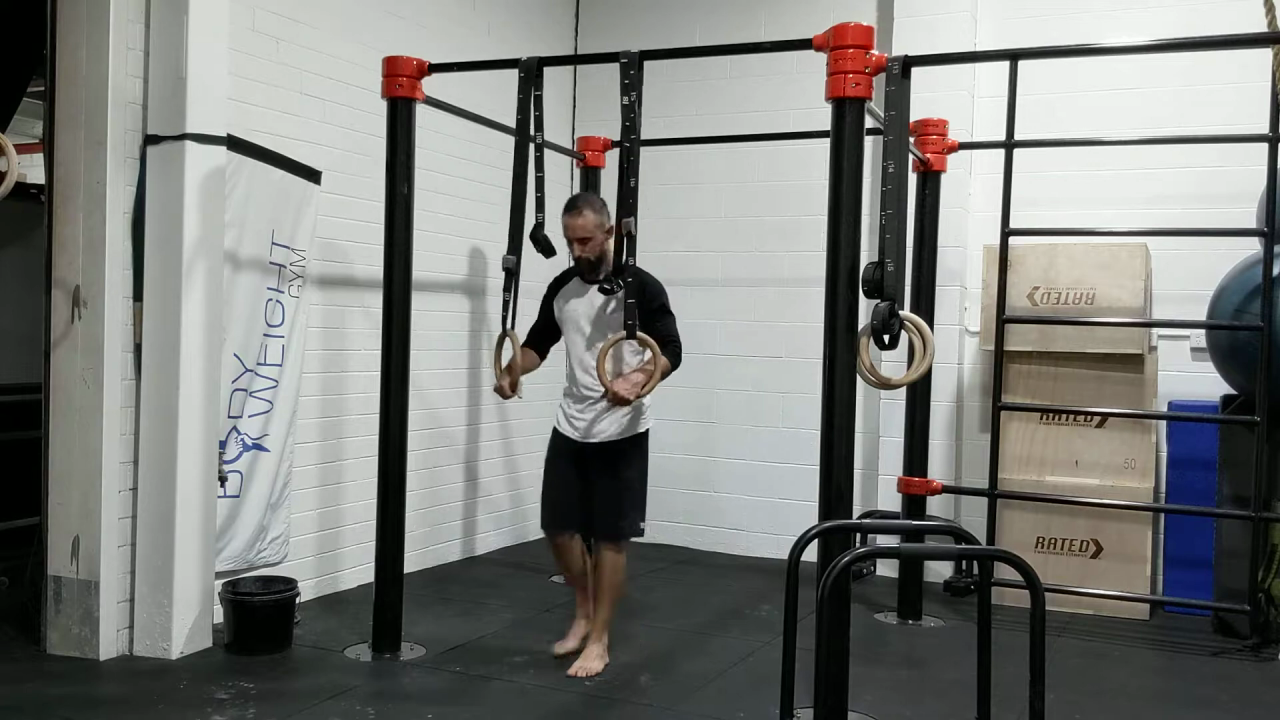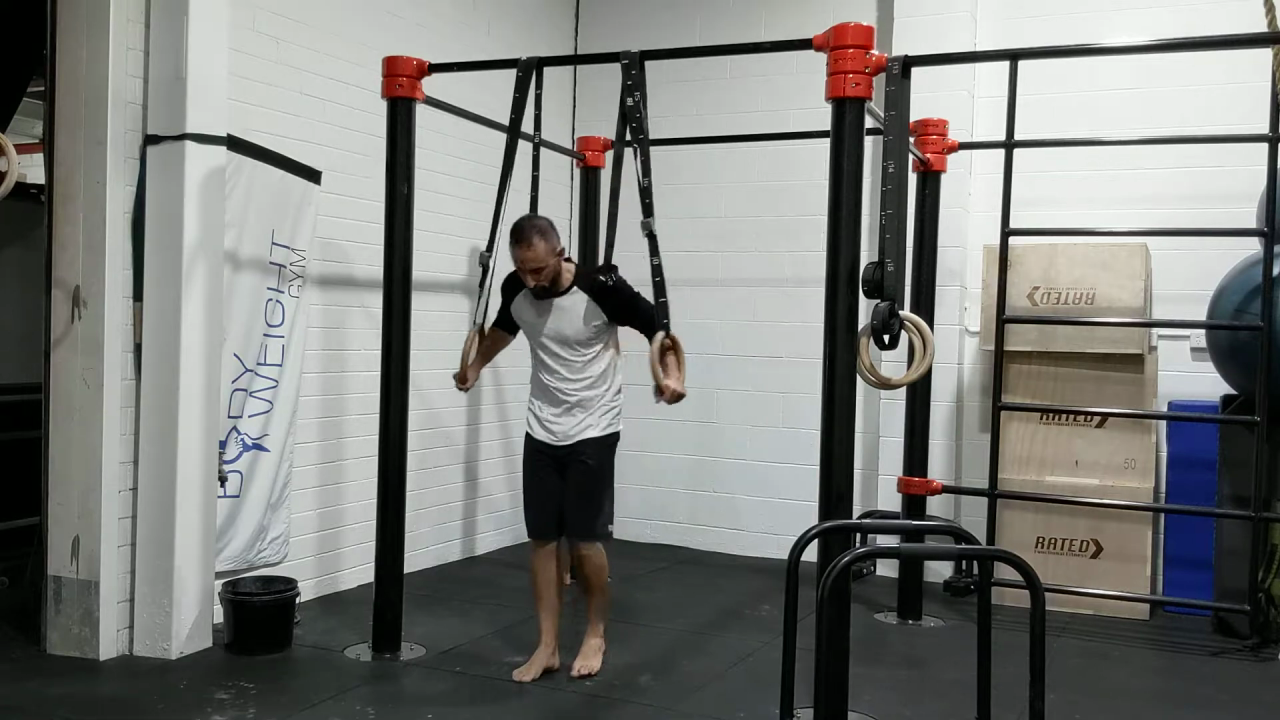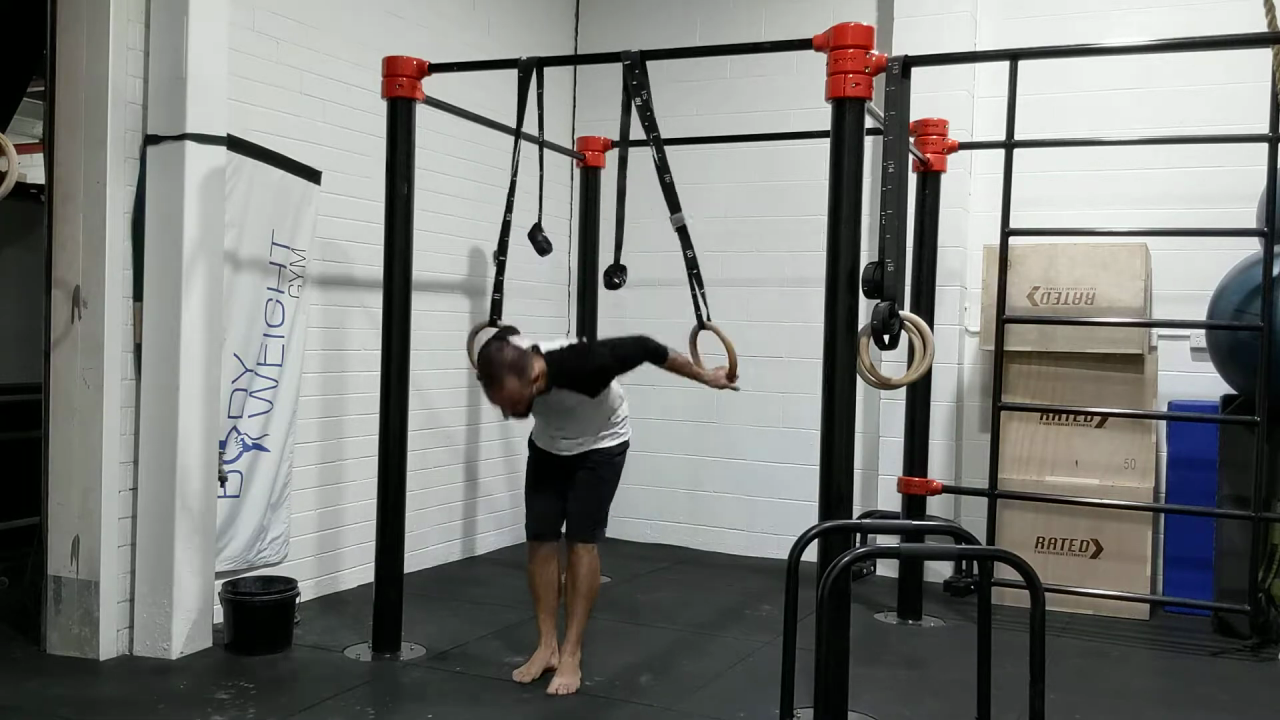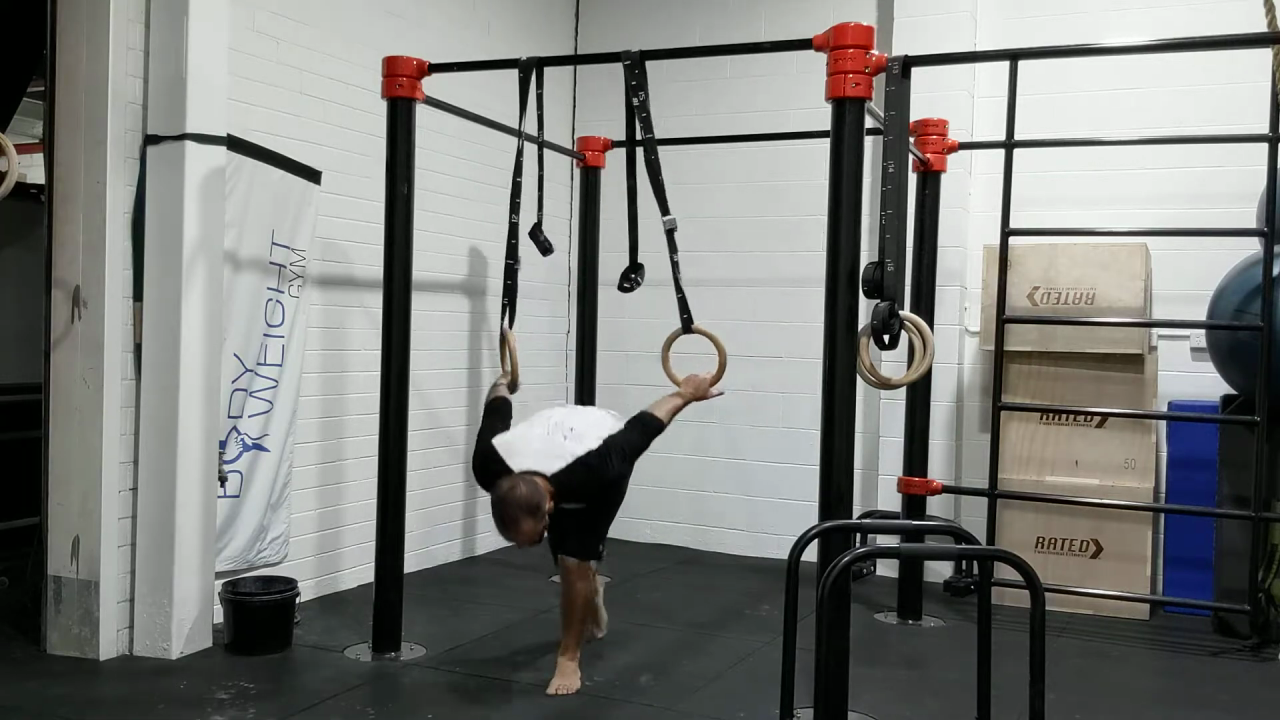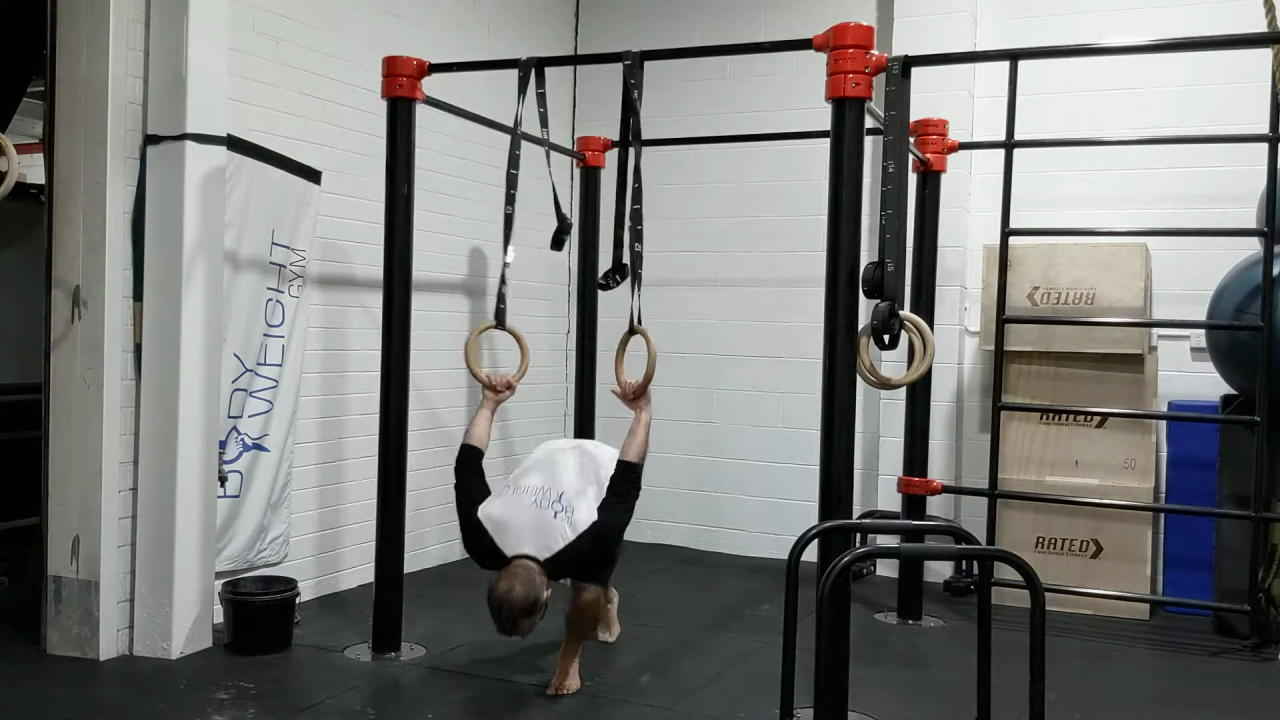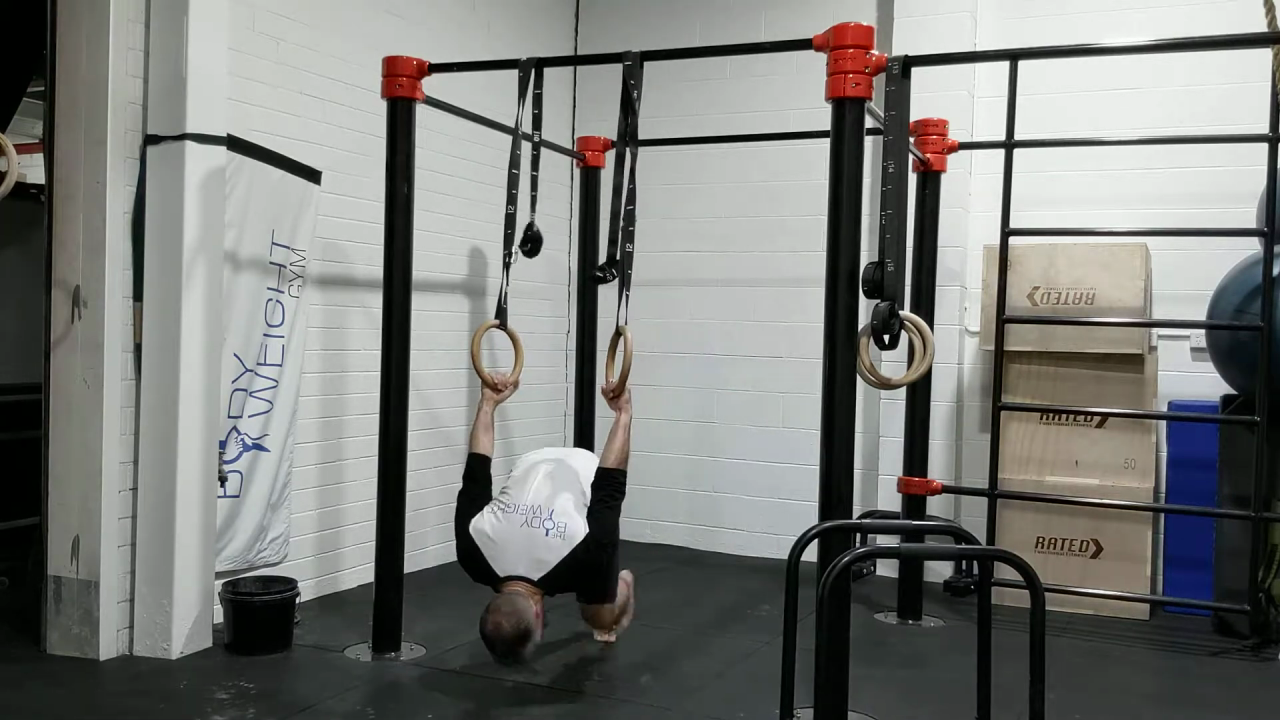
dt=0.5s
person 1, frame 1
left shoulder: (641, 288)
right shoulder: (561, 288)
left elbow: (670, 350)
right elbow: (538, 342)
left wrist: (637, 377)
right wrist: (511, 371)
left hip: (621, 433)
right hip: (570, 429)
left knee: (610, 538)
right knee: (557, 527)
left ankle: (598, 639)
right ankle: (585, 613)
person 1, frame 2
left shoulder: (602, 289)
right shoulder: (515, 290)
left elbow: (653, 325)
left wrist: (670, 376)
right wrist: (476, 365)
left hip: (594, 432)
right hip: (541, 433)
left knee: (585, 538)
right knee: (542, 538)
left ankle: (594, 636)
right ankle: (547, 646)
person 1, frame 3
left shoulder: (584, 366)
right shoulder: (501, 361)
left elbow: (647, 349)
right elbow: (508, 334)
left wrist: (705, 376)
left hip: (601, 444)
right hip: (547, 445)
left knee: (582, 542)
right knee: (540, 540)
left ankle: (571, 656)
right ankle: (547, 647)
person 1, frame 4
left shoulder: (597, 477)
right shoulder: (488, 470)
left elbow: (641, 428)
right elbow: (496, 409)
left wrist: (688, 393)
right wrist: (501, 384)
left hip: (608, 447)
left knee: (574, 561)
right knee: (569, 551)
left ankle: (568, 659)
right ankle: (591, 595)
person 1, frame 5
left shoulder: (584, 547)
right shoulder: (482, 541)
left elbow: (626, 485)
right elbow: (467, 465)
left wrist: (643, 412)
right wrist: (489, 402)
left hip: (603, 468)
left knee: (587, 591)
left ankle: (569, 660)
right ankle: (606, 598)
person 1, frame 6
right shoulder: (475, 556)
left elbow: (610, 488)
right elbow: (475, 479)
left wrist: (624, 414)
right wrist: (488, 404)
left hip: (587, 474)
left knee: (600, 614)
left ankle: (622, 587)
